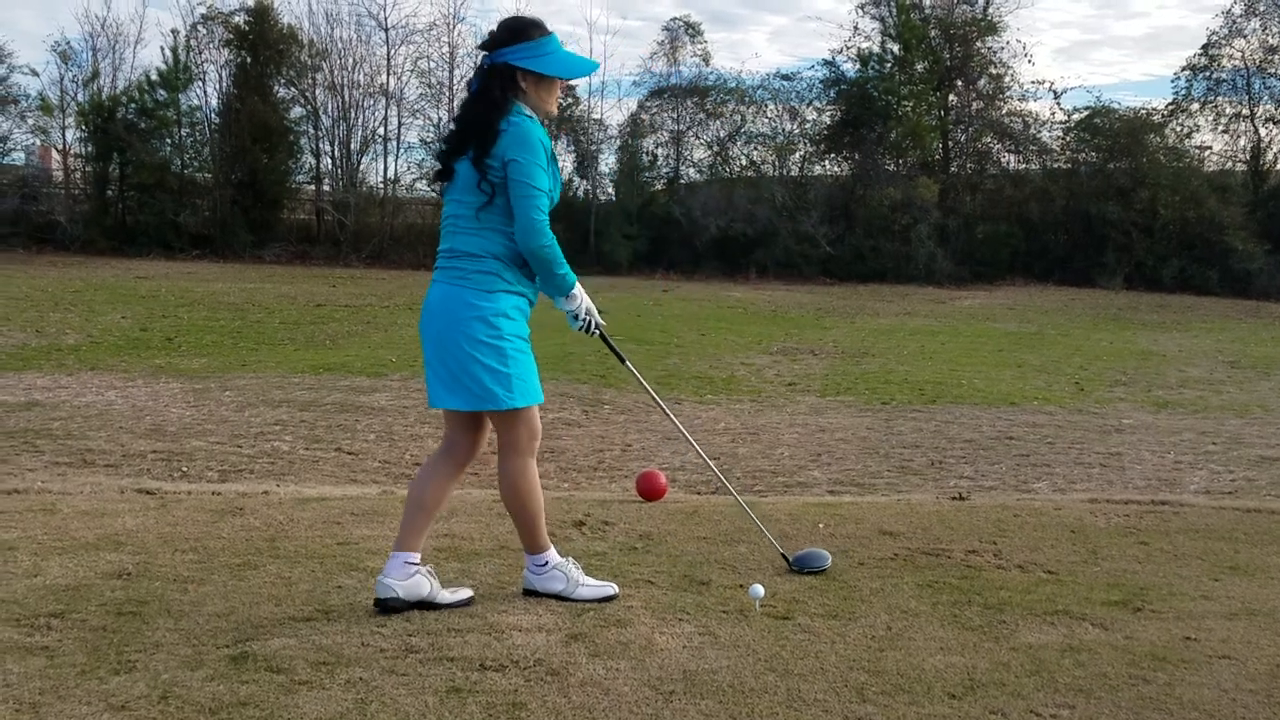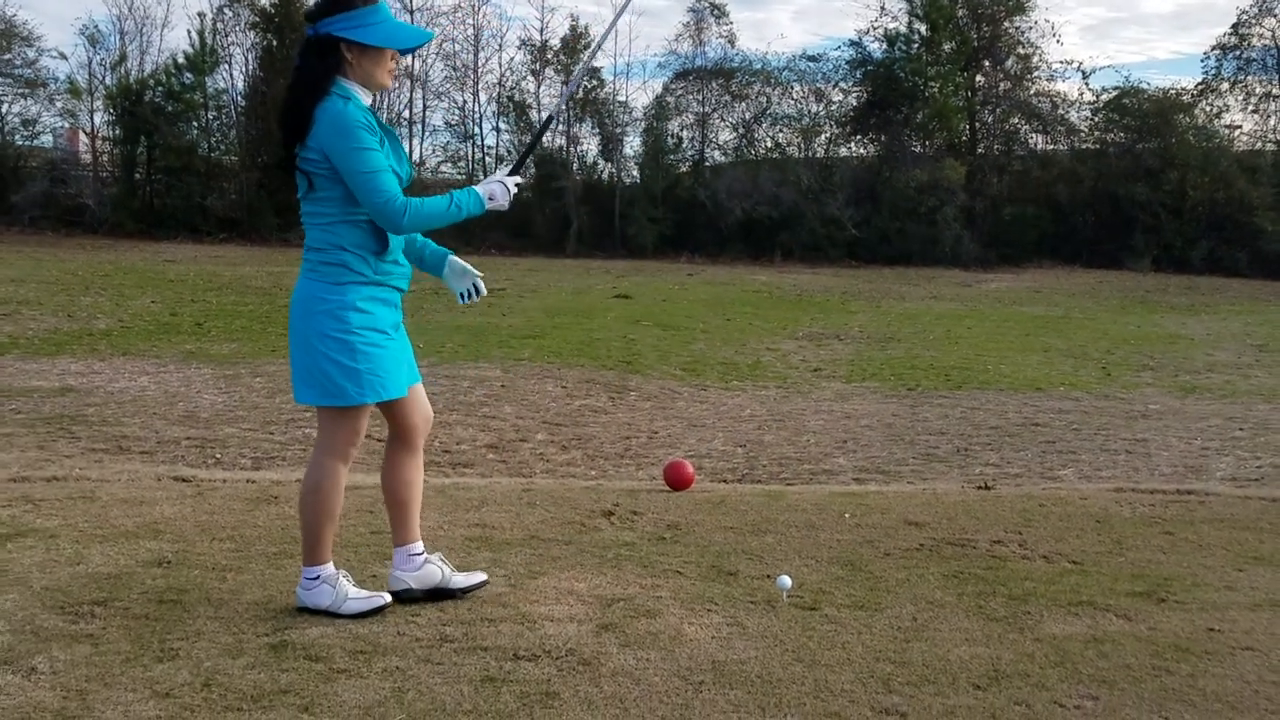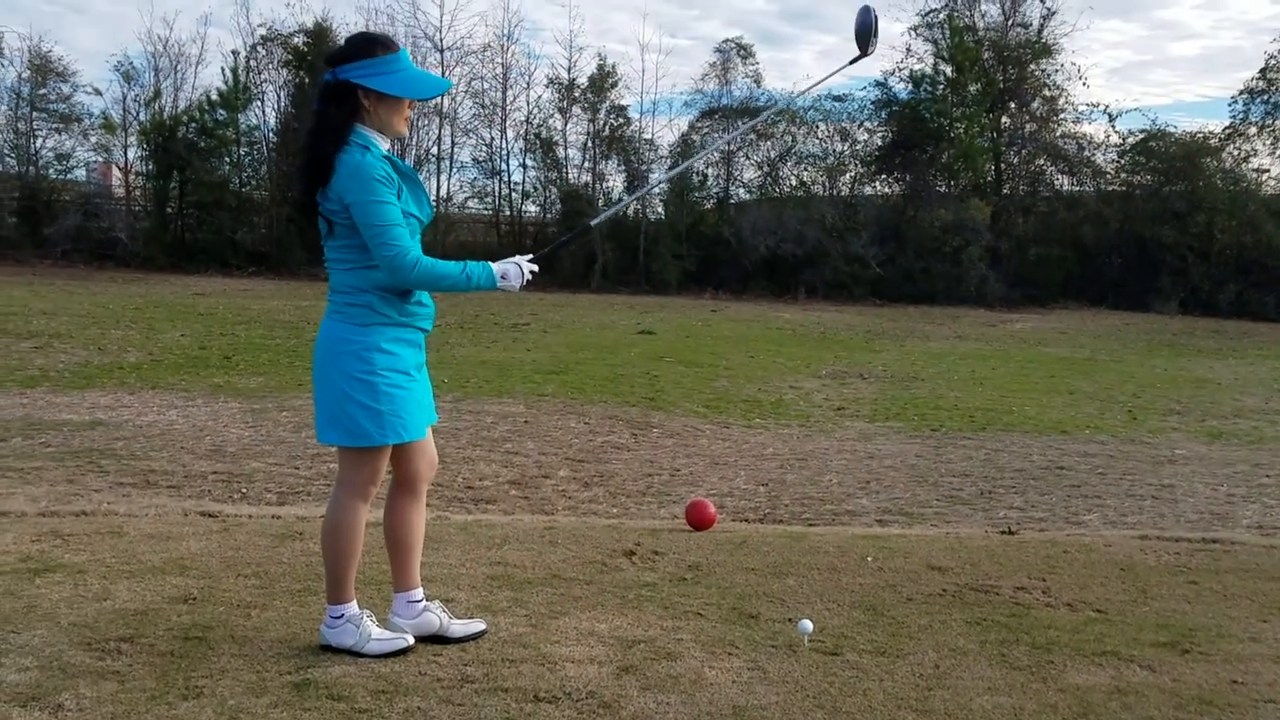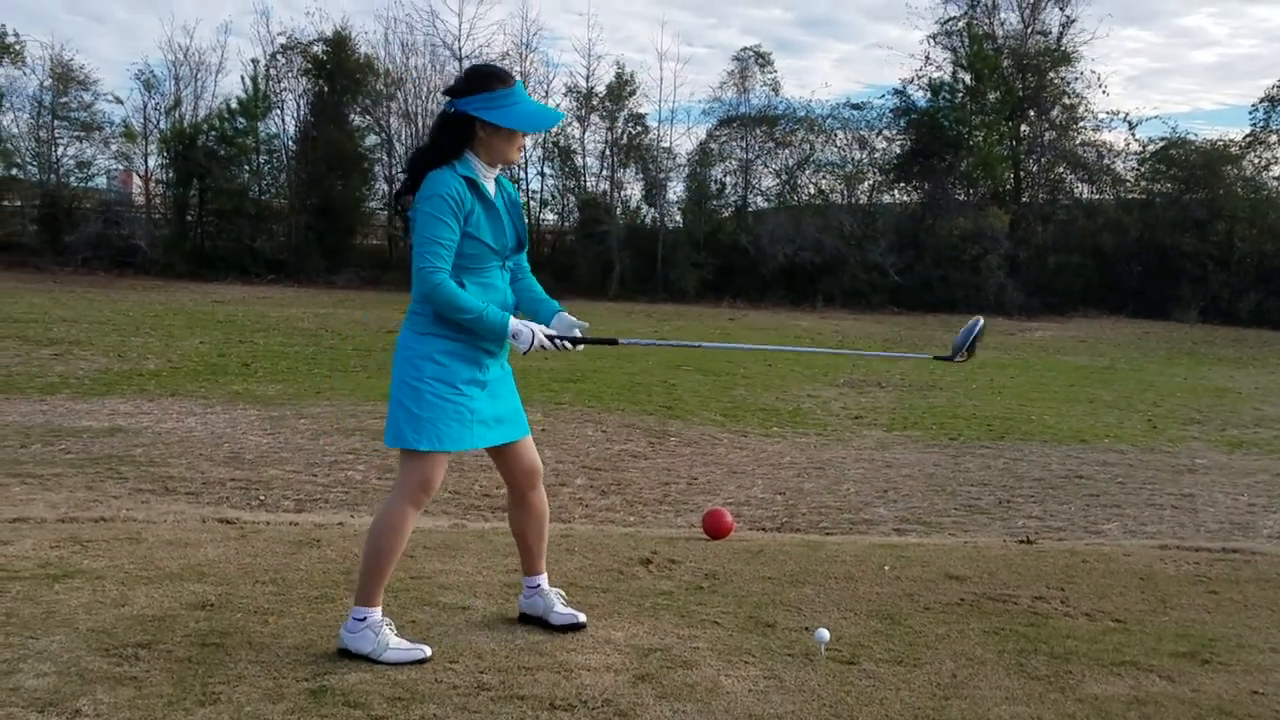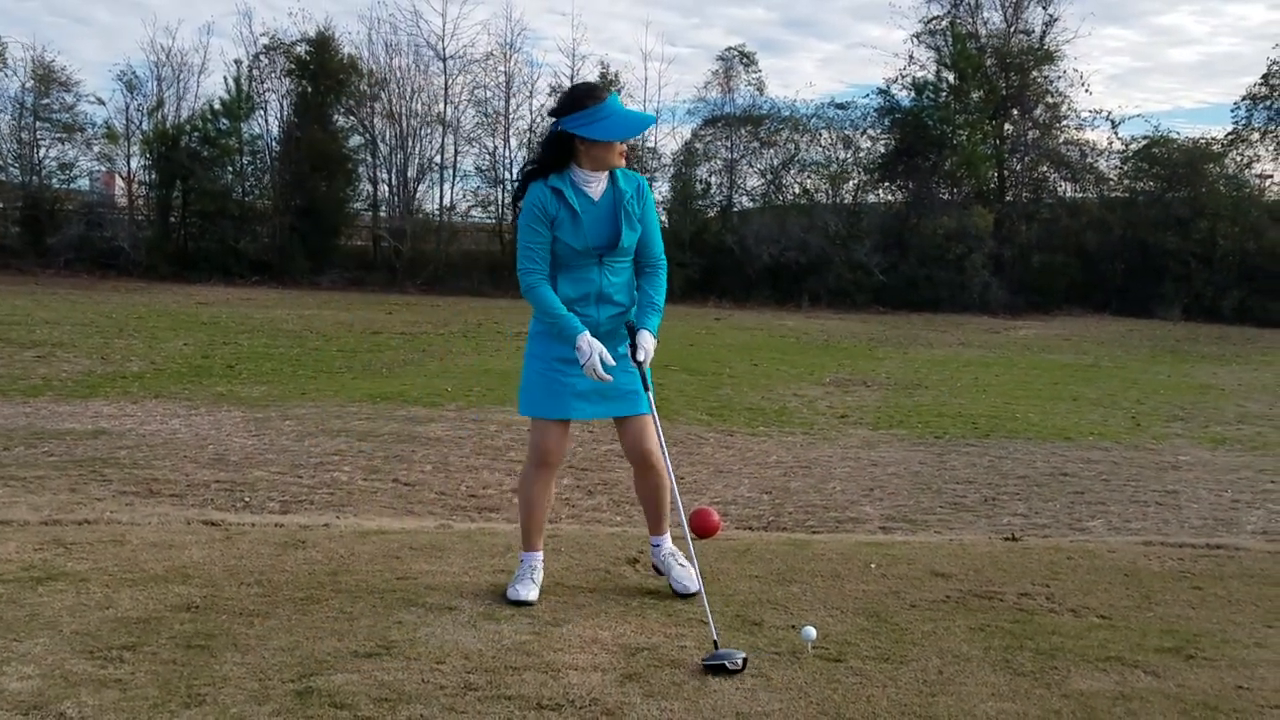
dt=1s
person 1, frame 1
left shoulder: (479, 136)
right shoulder: (523, 133)
right elbow: (531, 233)
left wrist: (559, 292)
right wrist: (570, 290)
left hip: (453, 300)
right hip: (486, 306)
left knee: (460, 443)
right knee: (520, 437)
left ankle: (401, 572)
right ankle: (543, 566)
person 1, frame 2
left shoulder: (345, 114)
right shoulder: (341, 117)
right elbow: (394, 212)
left wrist: (443, 262)
right wrist: (479, 198)
left hip: (368, 301)
right hip: (344, 302)
left knee: (414, 425)
right knee: (339, 445)
left ankle: (411, 563)
right ankle: (317, 580)
person 1, frame 3
left shoulder: (372, 161)
right shoulder: (360, 166)
right elbow: (402, 264)
right wrist: (491, 274)
left hip: (394, 341)
right hip: (370, 344)
left knee: (416, 472)
right knee: (360, 483)
left ankle: (410, 607)
right ankle: (341, 619)
person 1, frame 4
left shoulder: (502, 191)
right shoulder: (445, 188)
left elbow: (515, 272)
right elbow: (433, 283)
left wrist: (552, 315)
right wrist: (509, 327)
left hip: (485, 362)
right hip: (440, 358)
left knee: (528, 474)
right knee: (416, 488)
left ankle: (535, 591)
right ankle: (363, 622)
person 1, frame 5
left shoulder: (633, 189)
right shoulder: (544, 195)
left elbow: (653, 265)
right elbow: (532, 278)
left wrist: (648, 327)
right wrist: (578, 336)
left hip: (620, 340)
right hip: (559, 342)
left knee: (646, 454)
right knee: (543, 455)
left ankle: (662, 547)
right ankle: (530, 564)
